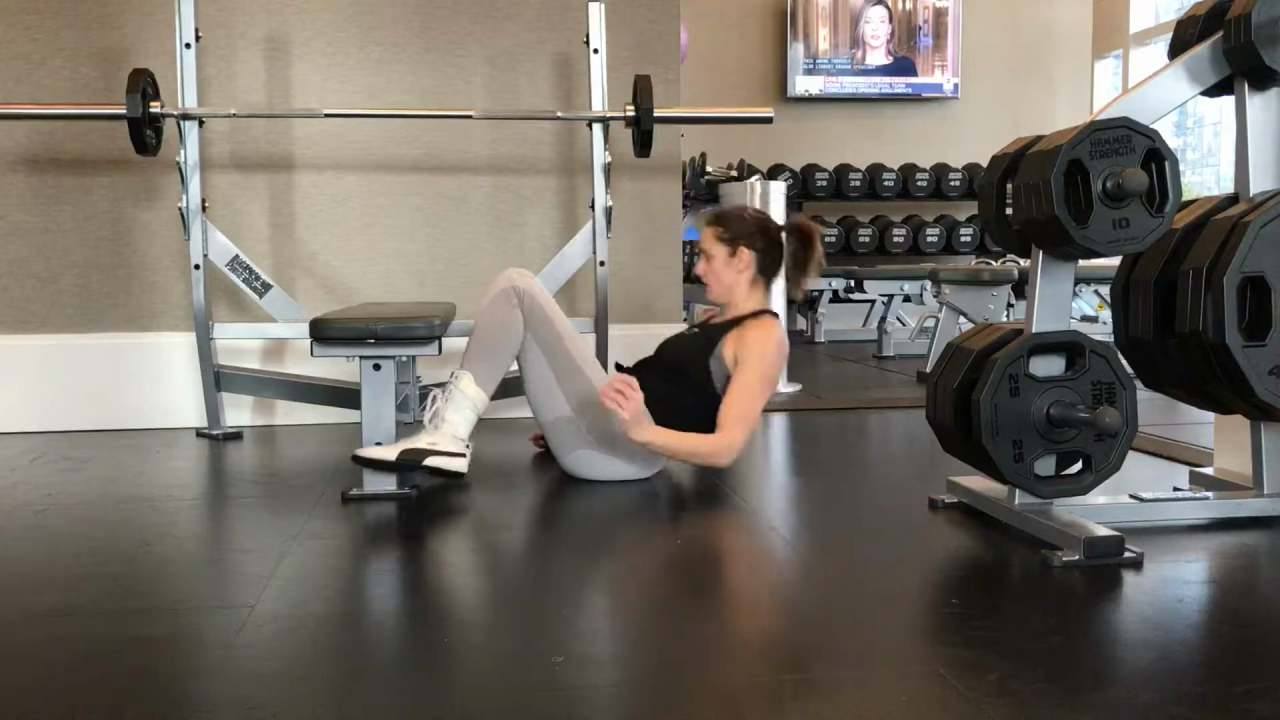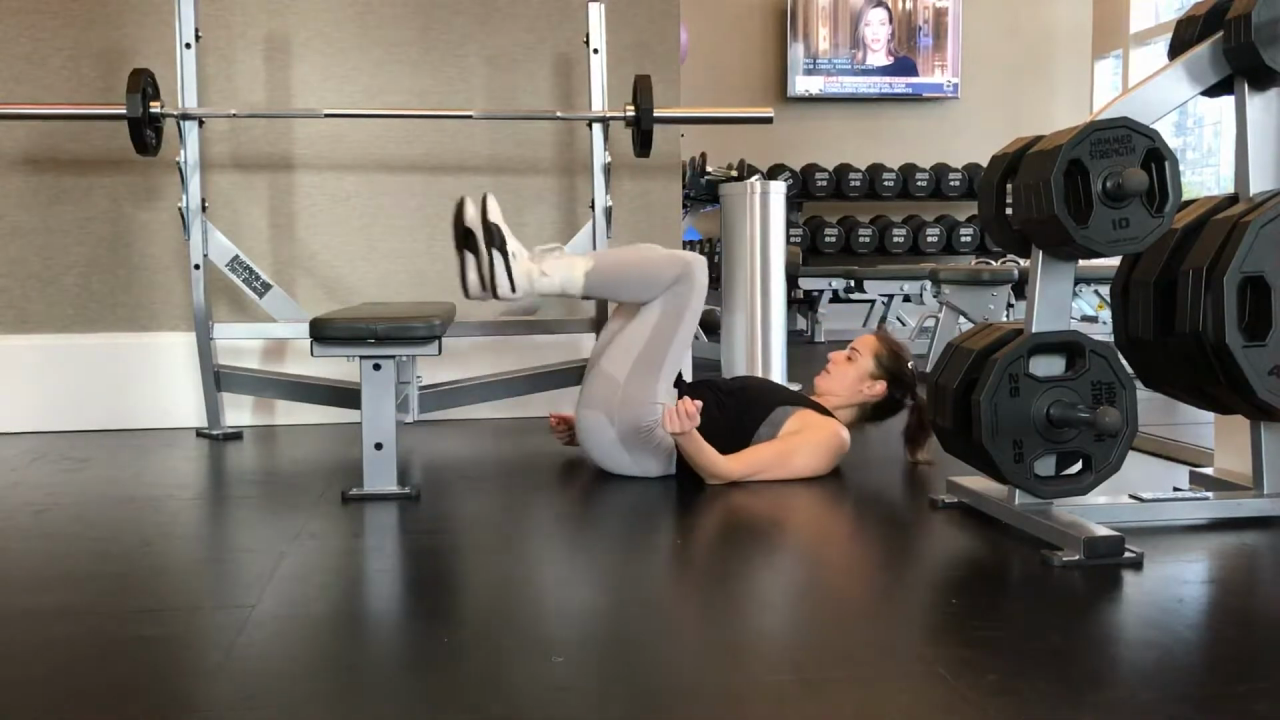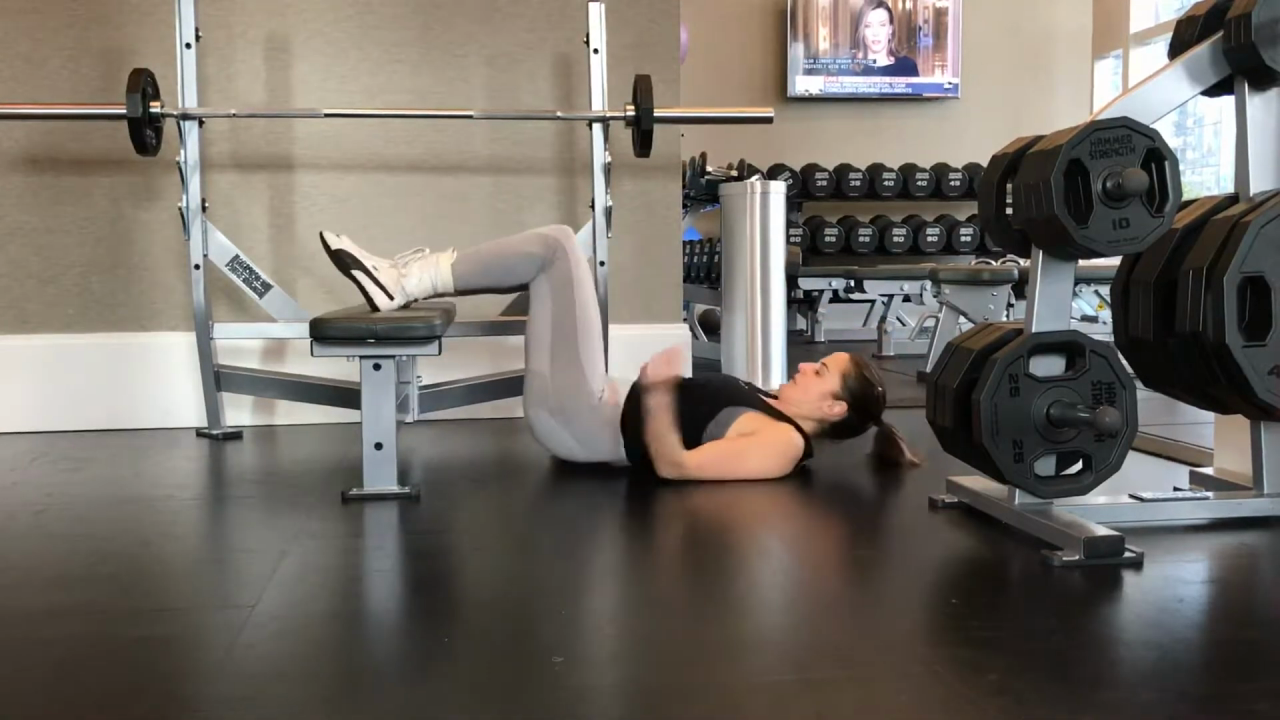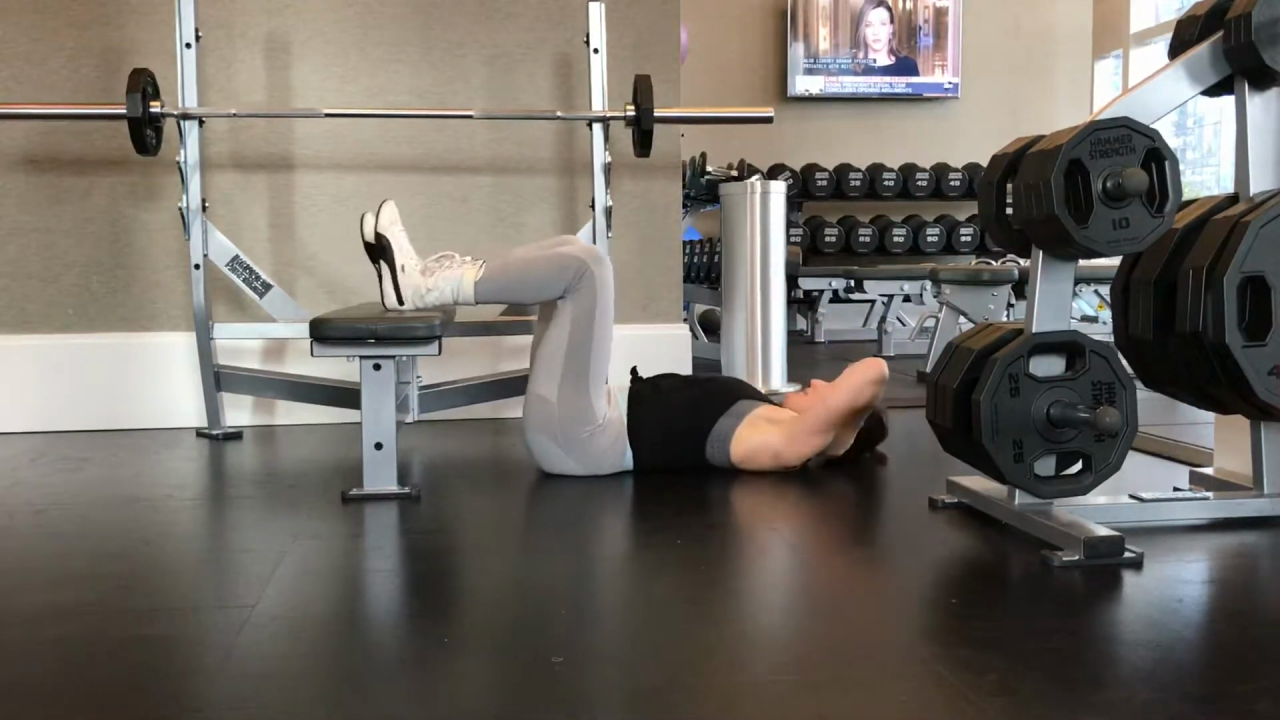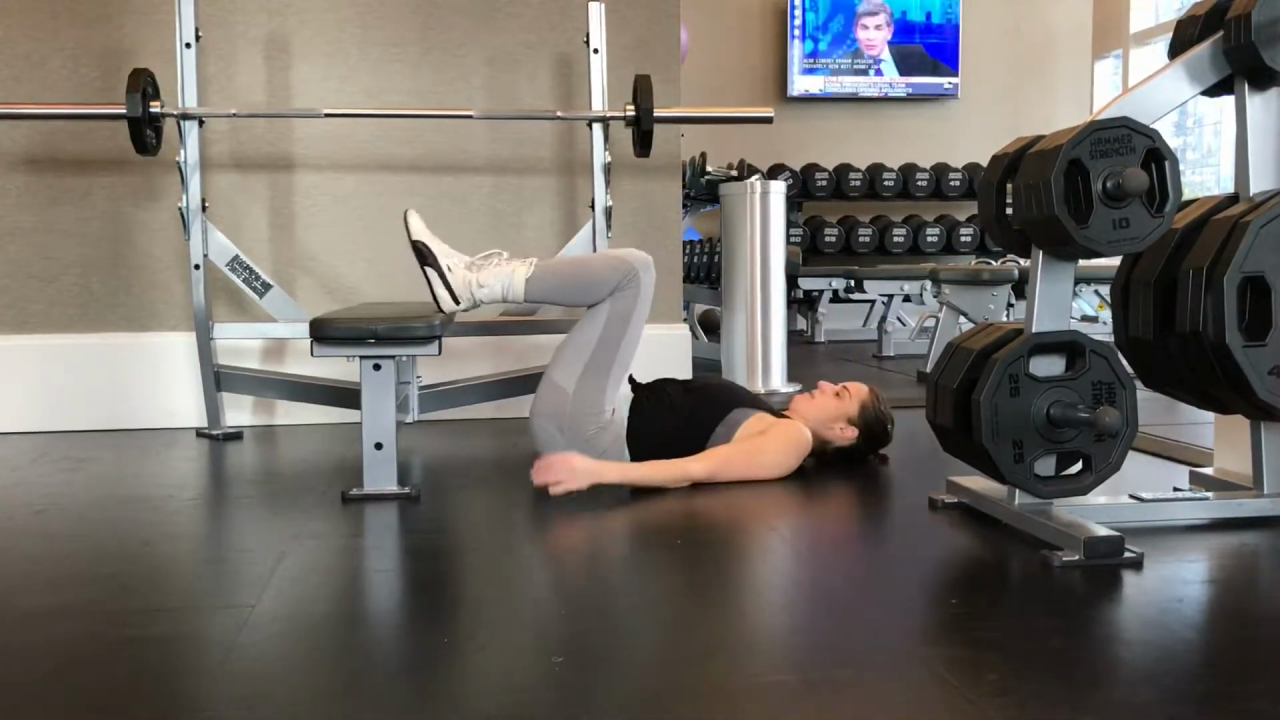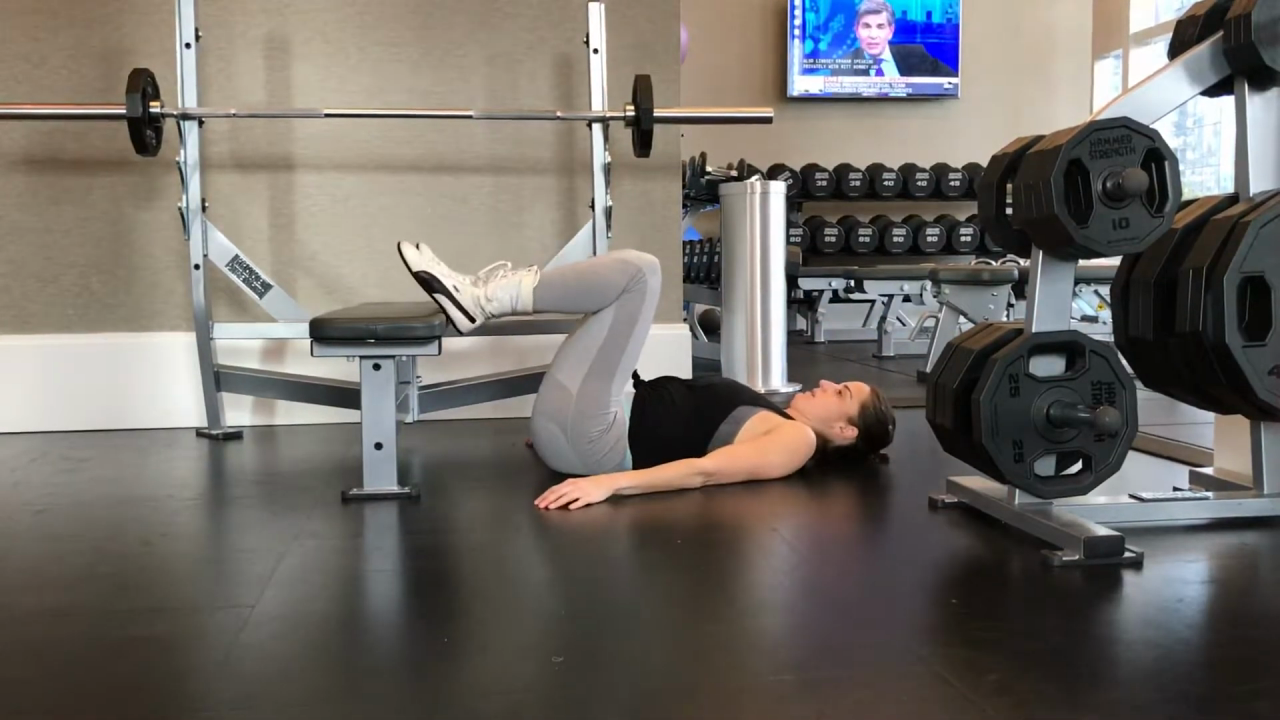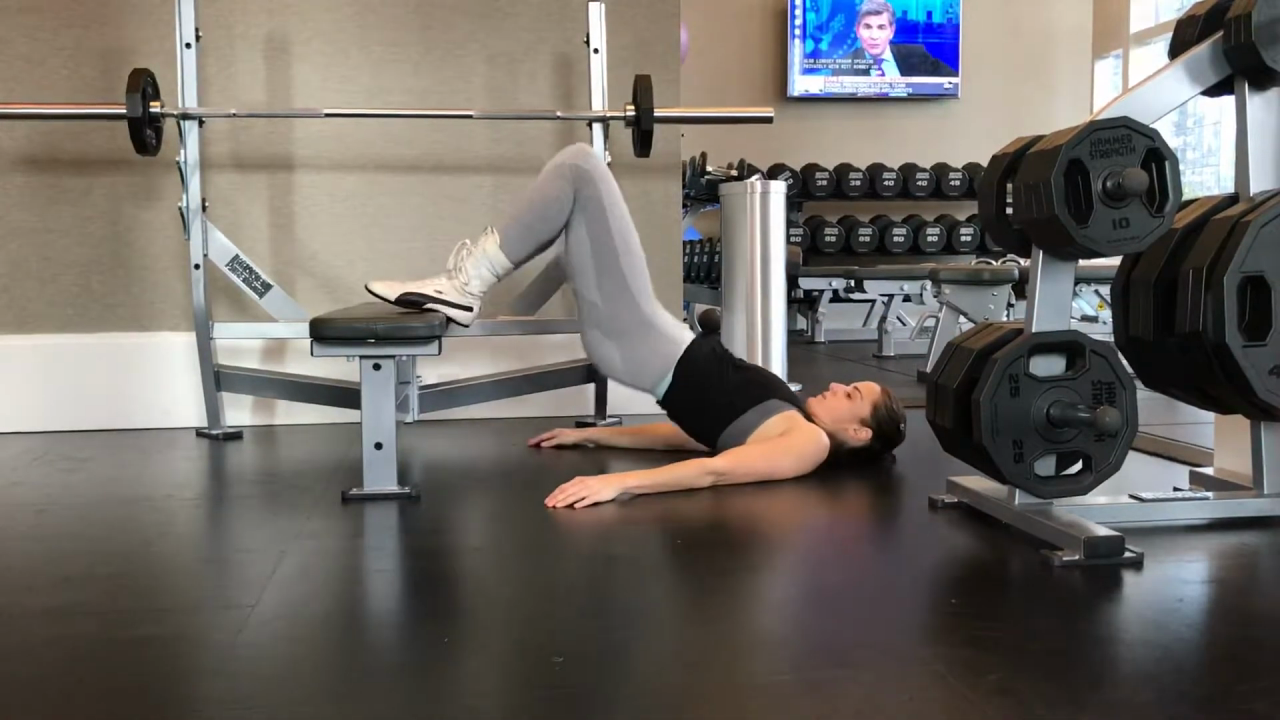
dt=0.7s
person 1, frame 1
left shoulder: (763, 337)
right shoulder: (726, 321)
left elbow: (724, 448)
left wrist: (642, 429)
left hip: (619, 446)
right hip: (611, 428)
left knee: (515, 289)
right knee: (517, 291)
left ankle: (447, 437)
right ankle: (444, 432)
person 1, frame 2
left shoulder: (828, 437)
right shoulder: (802, 411)
left elbow: (723, 472)
left wrist: (685, 434)
right wrist: (589, 424)
left hip: (628, 438)
right hip: (619, 426)
left knee: (689, 270)
right knee: (652, 269)
left ankle: (523, 275)
right ankle: (503, 277)
person 1, frame 3
left shoulder: (782, 444)
right shoulder: (776, 414)
left elbow: (674, 465)
left wrist: (657, 394)
left hip: (578, 421)
right hip: (603, 406)
left knee: (557, 245)
right knee: (549, 266)
left ankle: (403, 285)
right ankle: (401, 278)
person 1, frame 4
left shoulder: (795, 442)
right shoulder: (775, 421)
left elbow: (874, 370)
left wrist: (843, 423)
left hip: (577, 442)
right hip: (599, 423)
left knee: (585, 264)
right knee: (567, 253)
left ankle: (419, 287)
right ankle: (420, 280)
person 1, frame 5
left shoulder: (791, 440)
right shoulder: (774, 426)
left elbow: (694, 471)
left wrist: (598, 469)
left hip: (573, 428)
right hip: (579, 428)
left knee: (632, 270)
right knee: (626, 272)
left ankle: (469, 282)
right ankle: (470, 279)
person 1, frame 6
left shoulder: (796, 441)
right shoulder: (771, 421)
left elbow: (706, 470)
left wrist: (609, 482)
left hip: (586, 441)
right hip: (580, 428)
left knee: (639, 271)
right knee: (632, 274)
left ankle: (479, 298)
right ankle: (477, 295)
person 1, frame 7
left shoulder: (810, 445)
right shoulder: (797, 423)
left elbow: (714, 471)
left wrist: (618, 483)
left hip: (637, 345)
right hip: (653, 349)
left knee: (581, 166)
left ankle: (464, 287)
right ankle: (464, 289)
